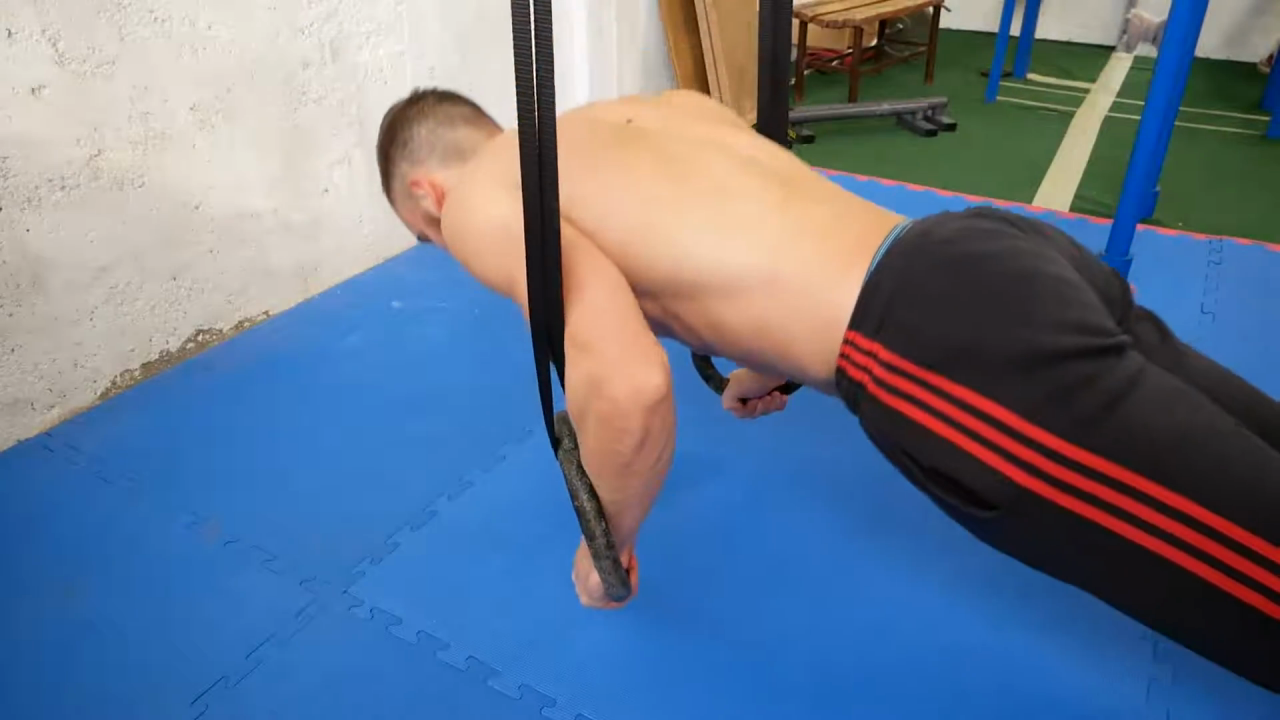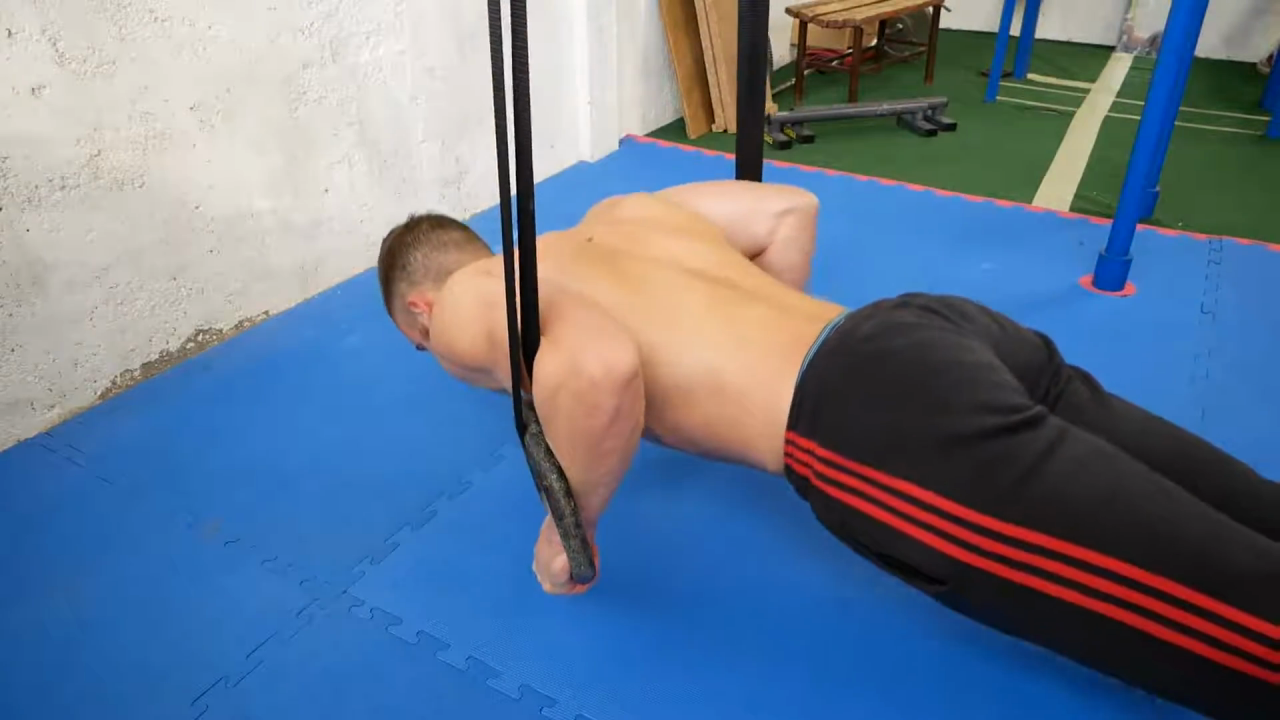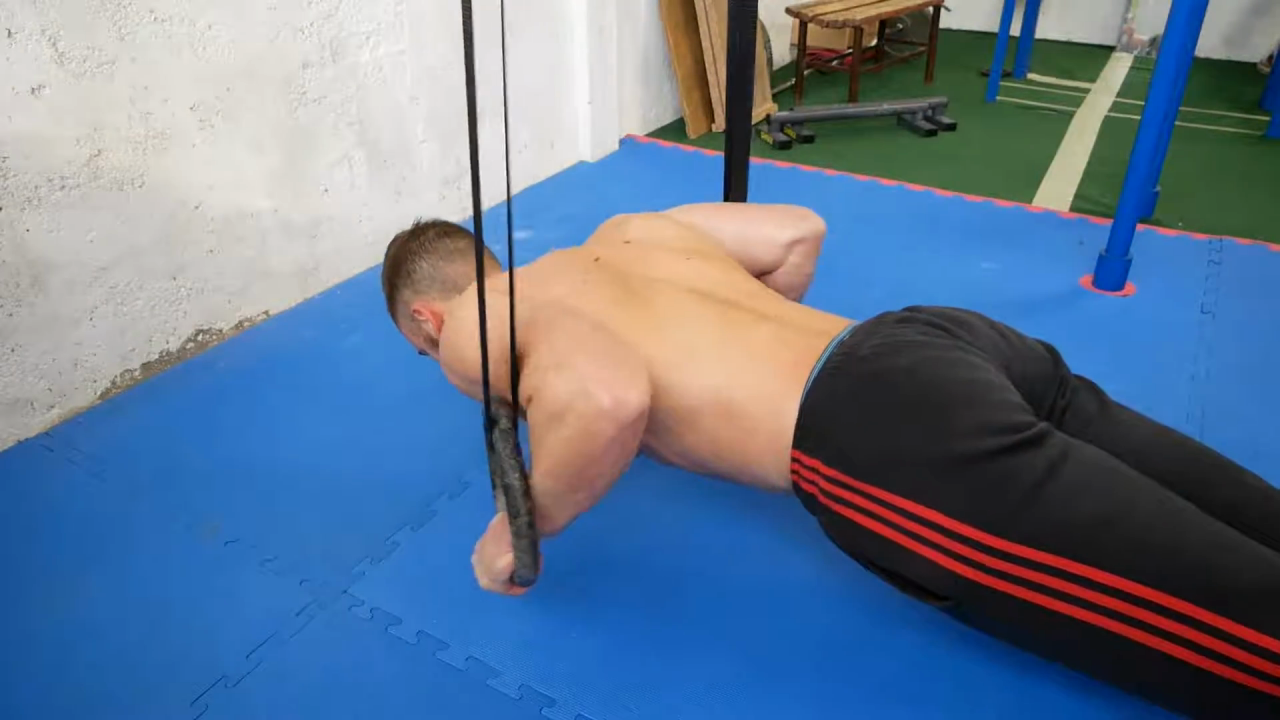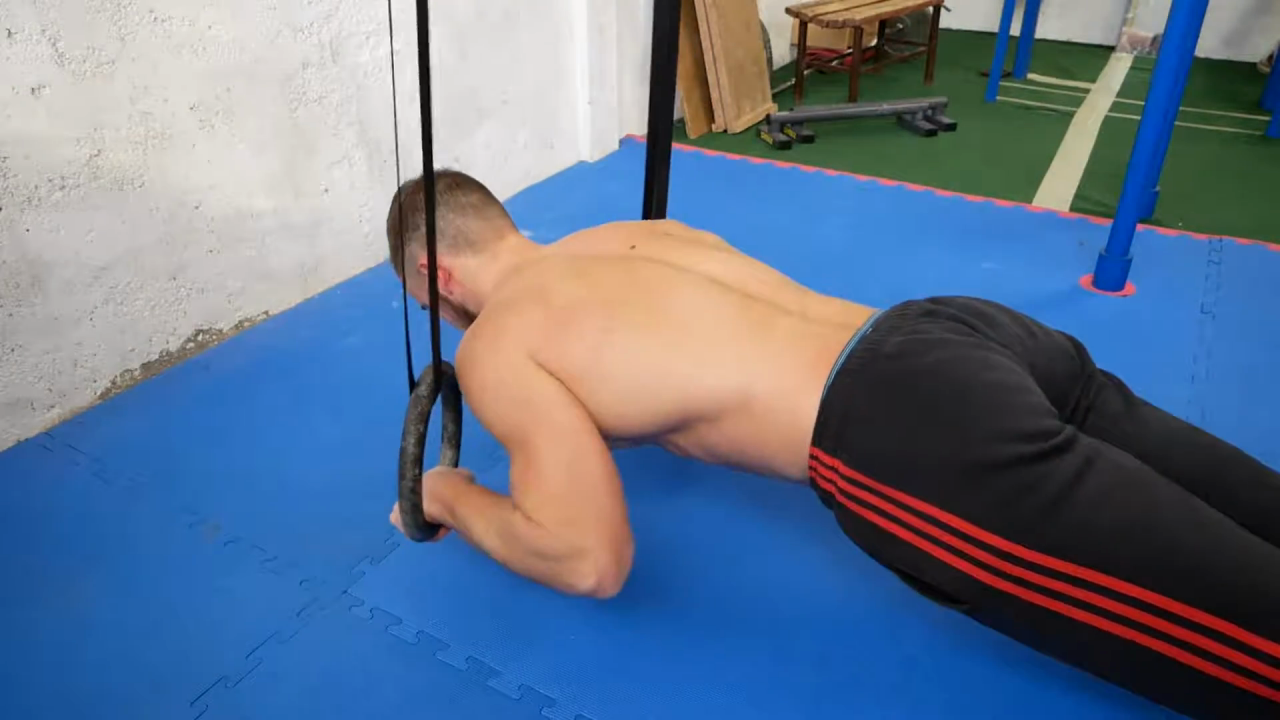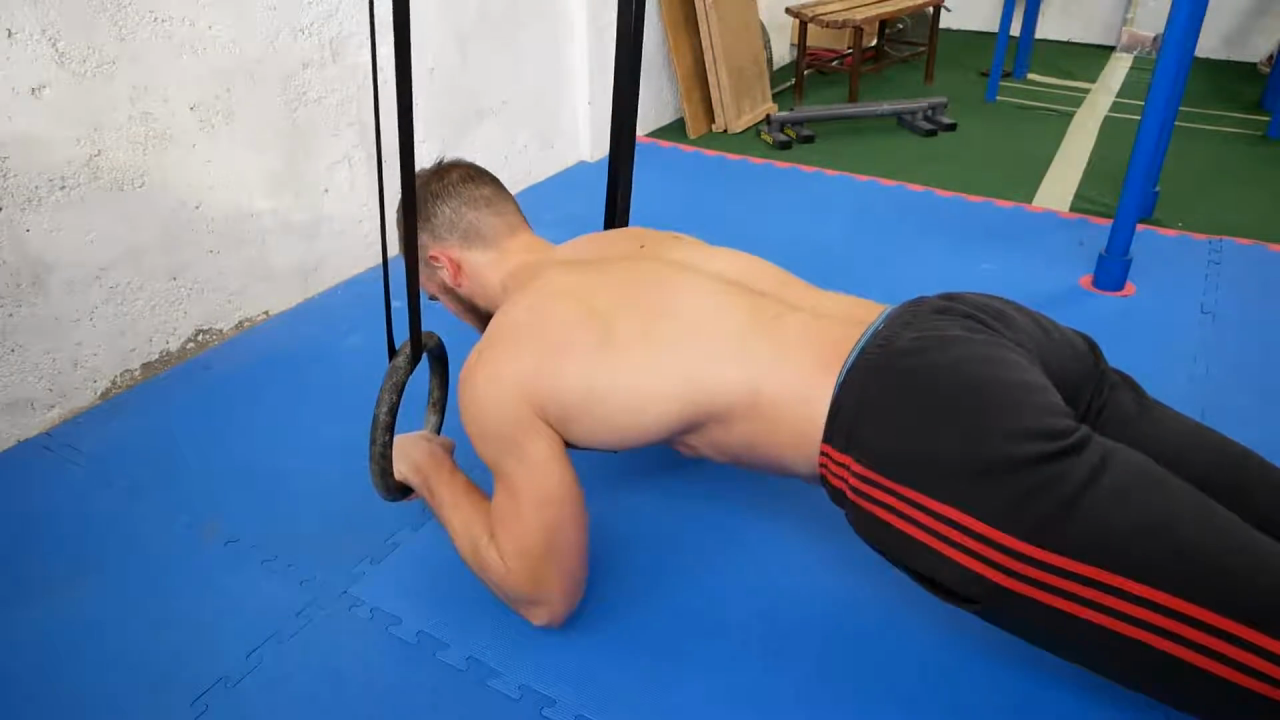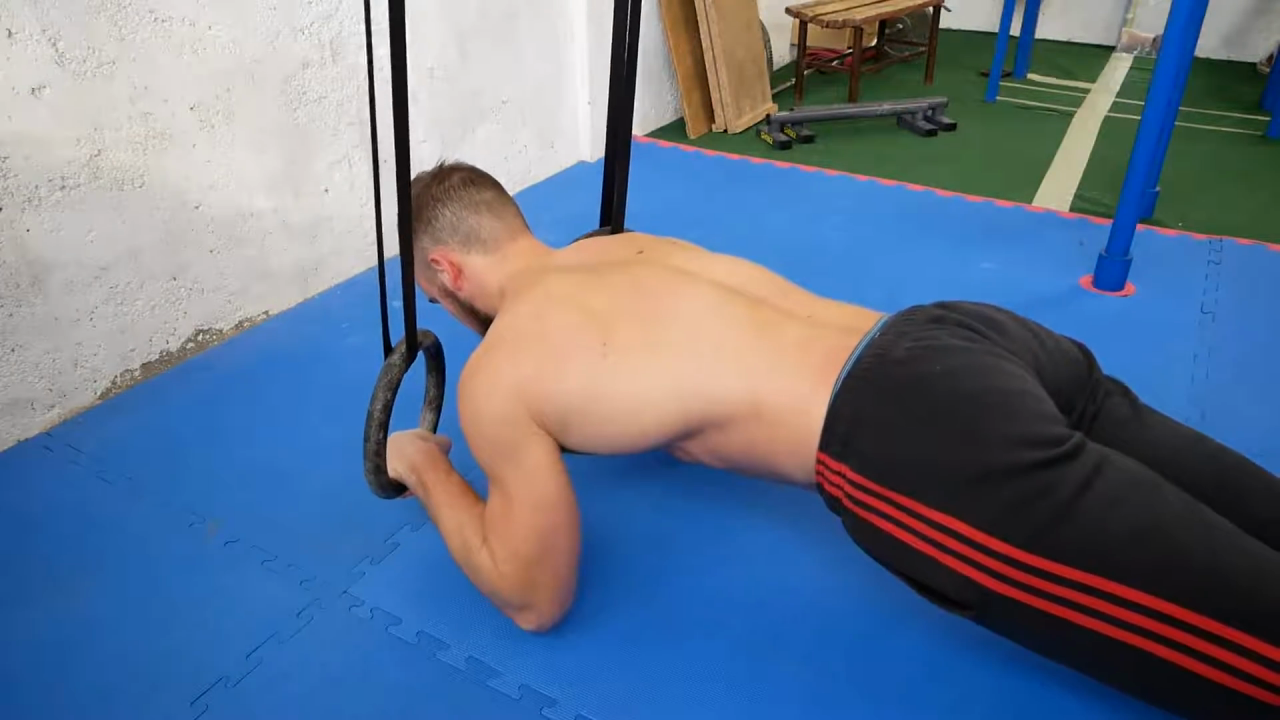
dt=0.5s
person 1, frame 1
left shoulder: (483, 201)
right shoulder: (647, 112)
left elbow: (628, 388)
left wrist: (608, 550)
right wrist: (779, 354)
left hip: (949, 345)
right hip: (1002, 254)
person 1, frame 2
left shoulder: (467, 307)
right shoulder: (614, 215)
left elbow: (600, 368)
right elbow: (792, 211)
left wrist: (566, 531)
left hip: (884, 430)
right hip: (937, 330)
person 1, frame 3
left shoulder: (474, 331)
right shoulder: (619, 233)
left elbow: (609, 402)
right elbow: (801, 232)
left wrist: (519, 535)
left hip: (892, 441)
right hip: (942, 342)
person 1, frame 4
left shoulder: (493, 349)
right shoulder: (629, 234)
left elbow: (594, 558)
left wrist: (448, 498)
left hip: (916, 442)
right hip: (962, 332)
person 1, frame 5
left shoulder: (496, 376)
right shoulder: (618, 242)
left elbow: (546, 594)
left wrist: (430, 469)
left hip: (929, 439)
right hip: (969, 327)
person 1, frame 6
left shoulder: (496, 378)
right shoulder: (616, 245)
left elbow: (534, 598)
left wrist: (424, 469)
left hip: (920, 447)
right hip: (966, 335)
